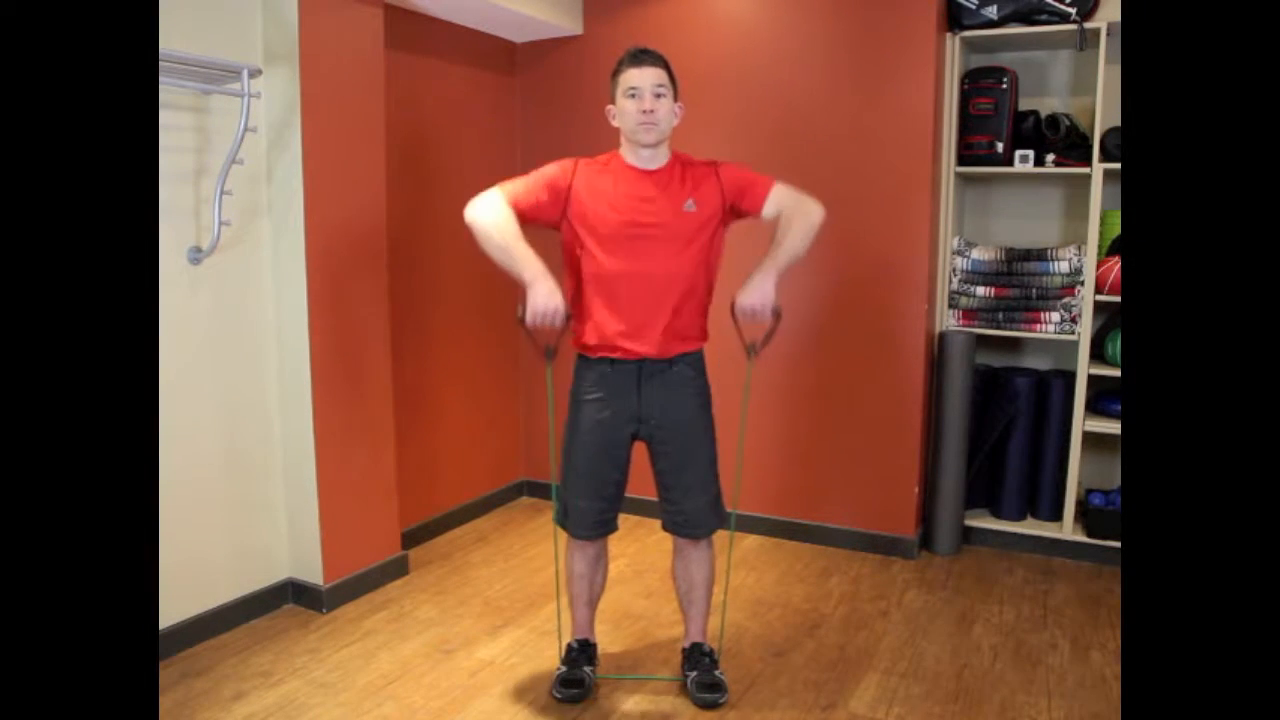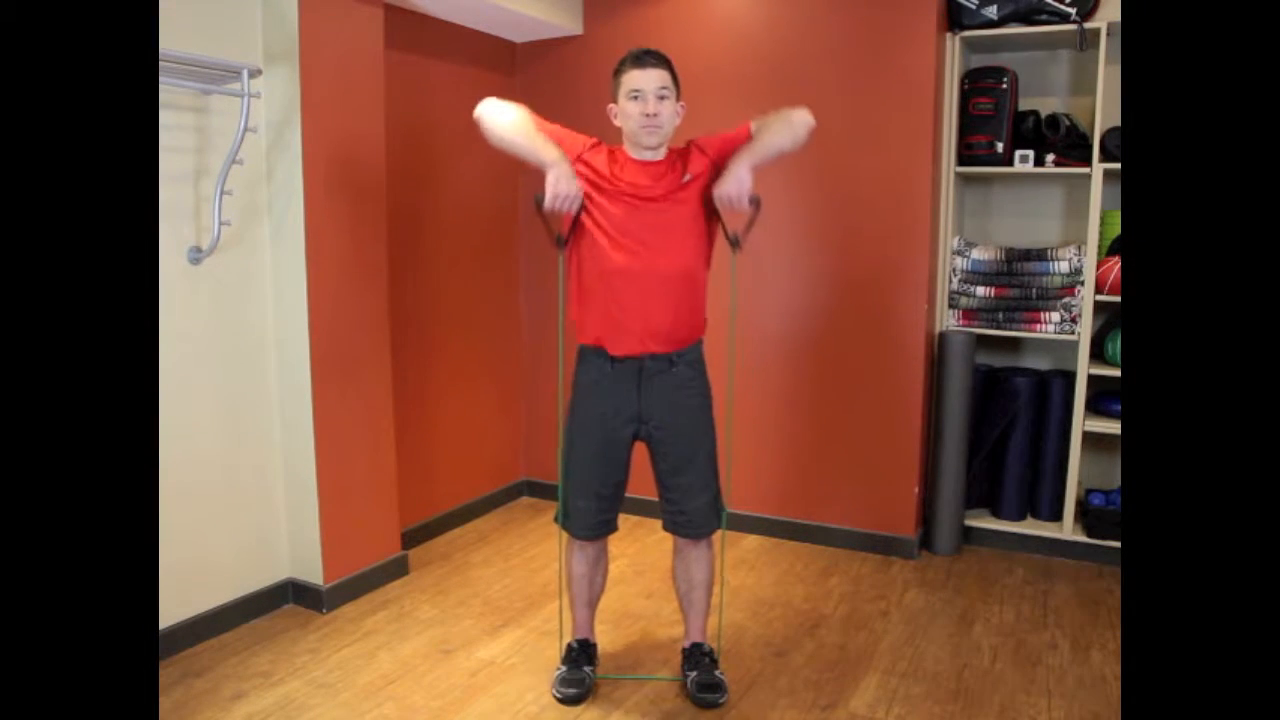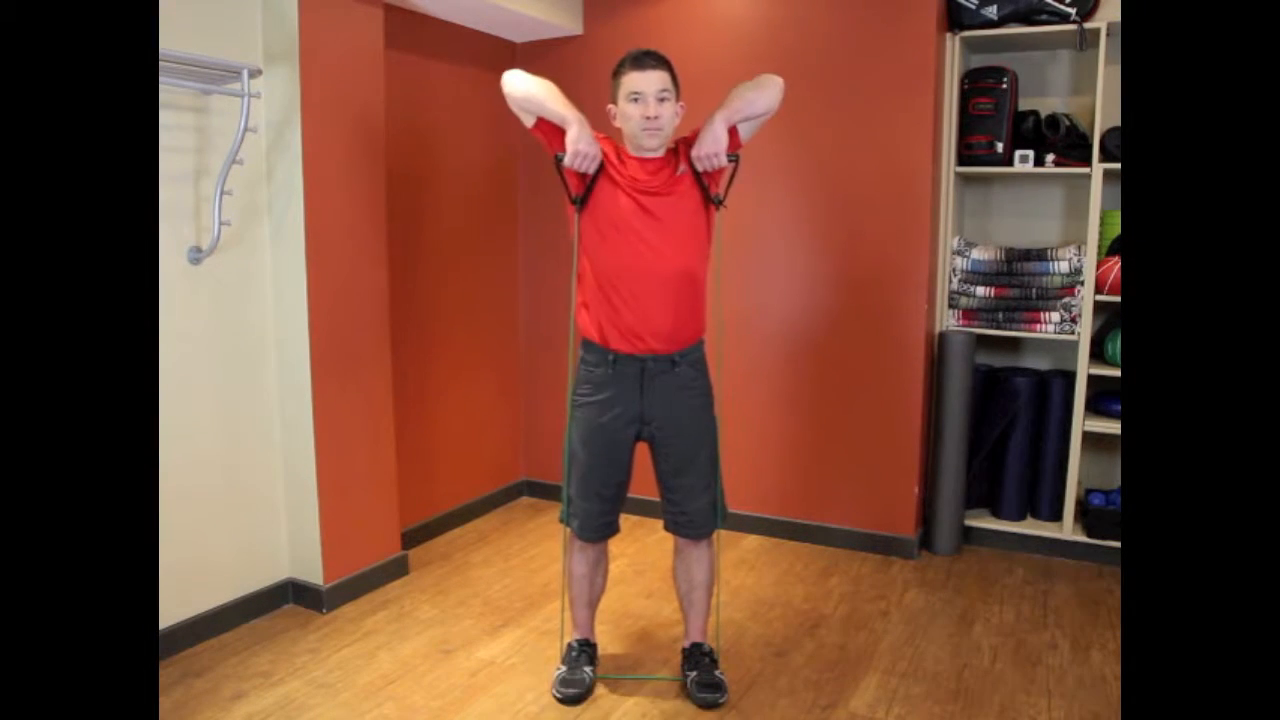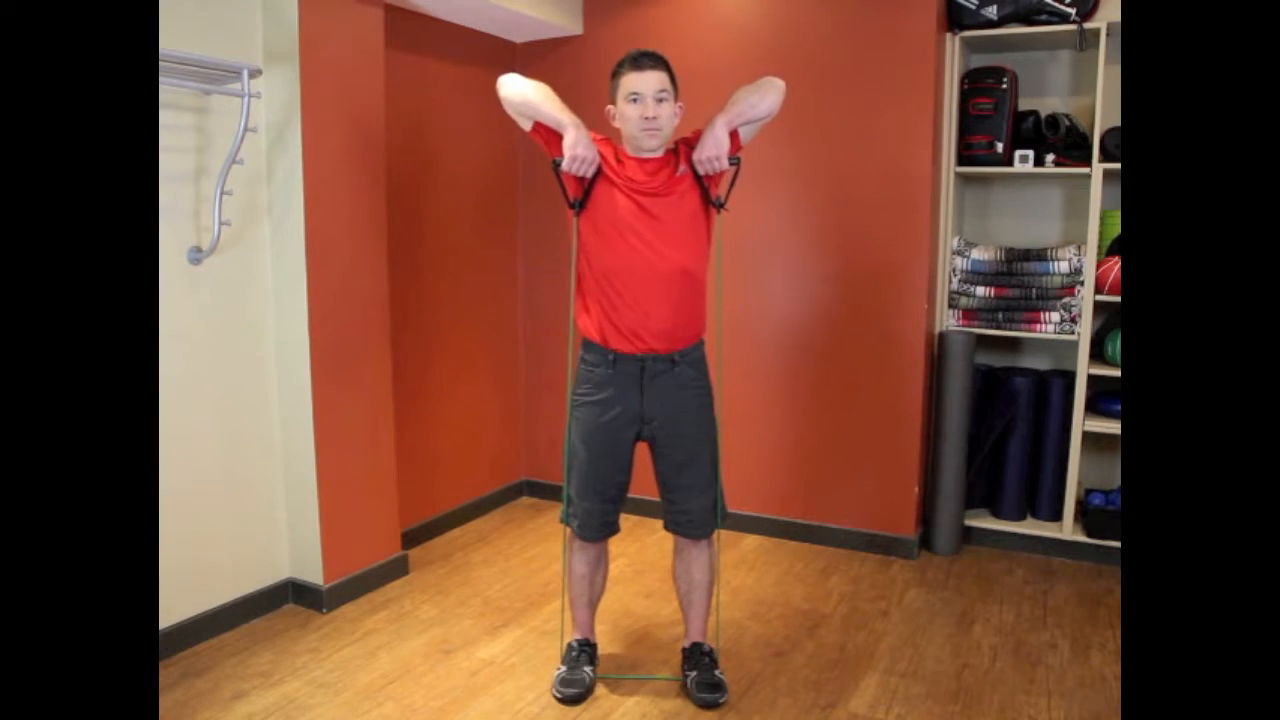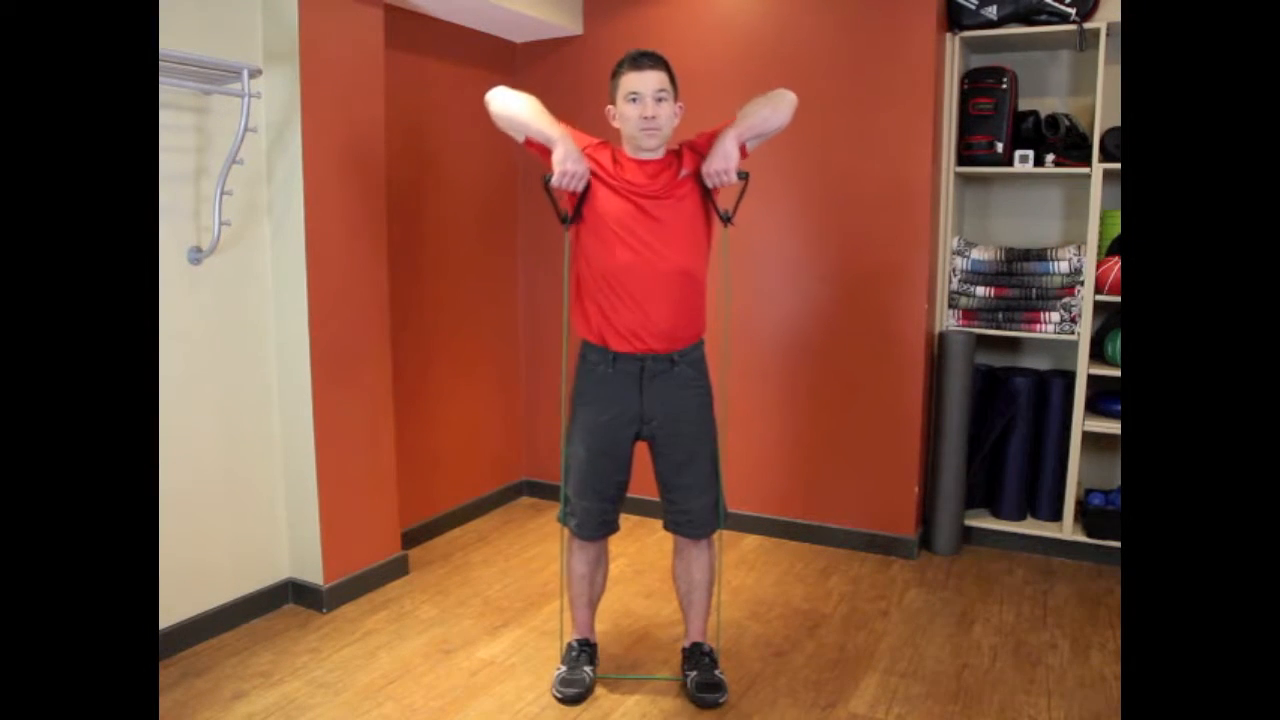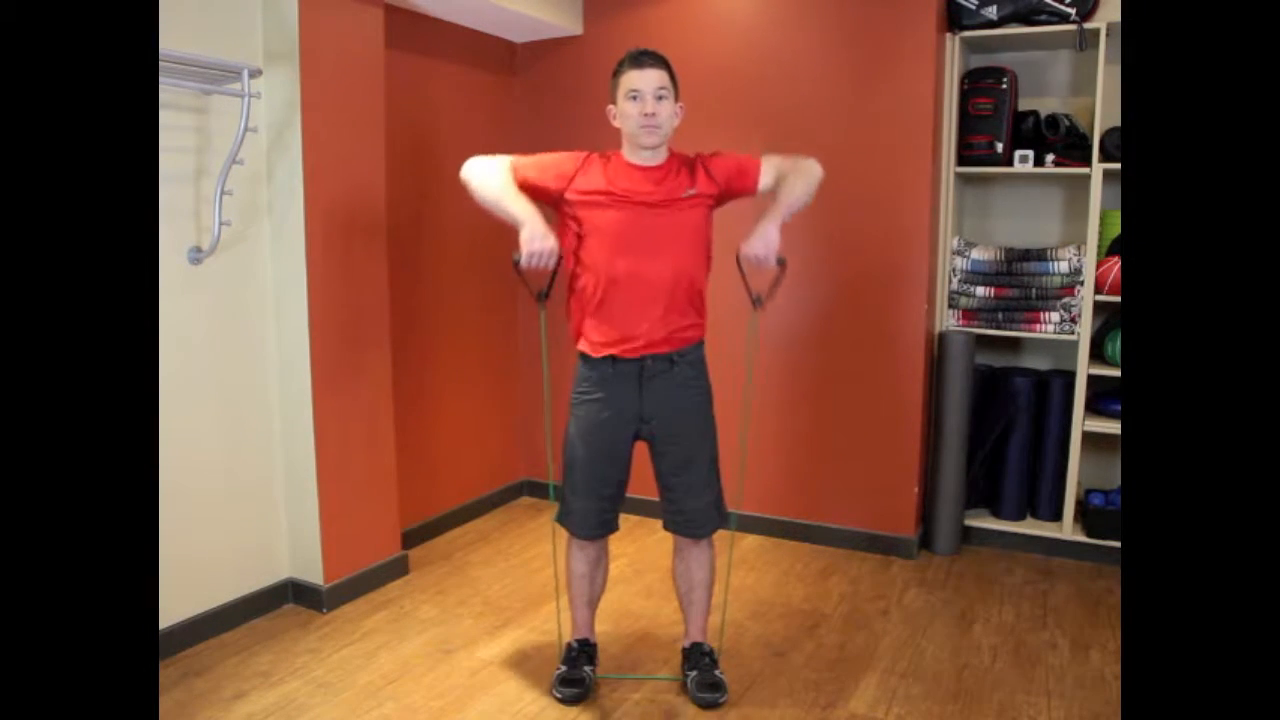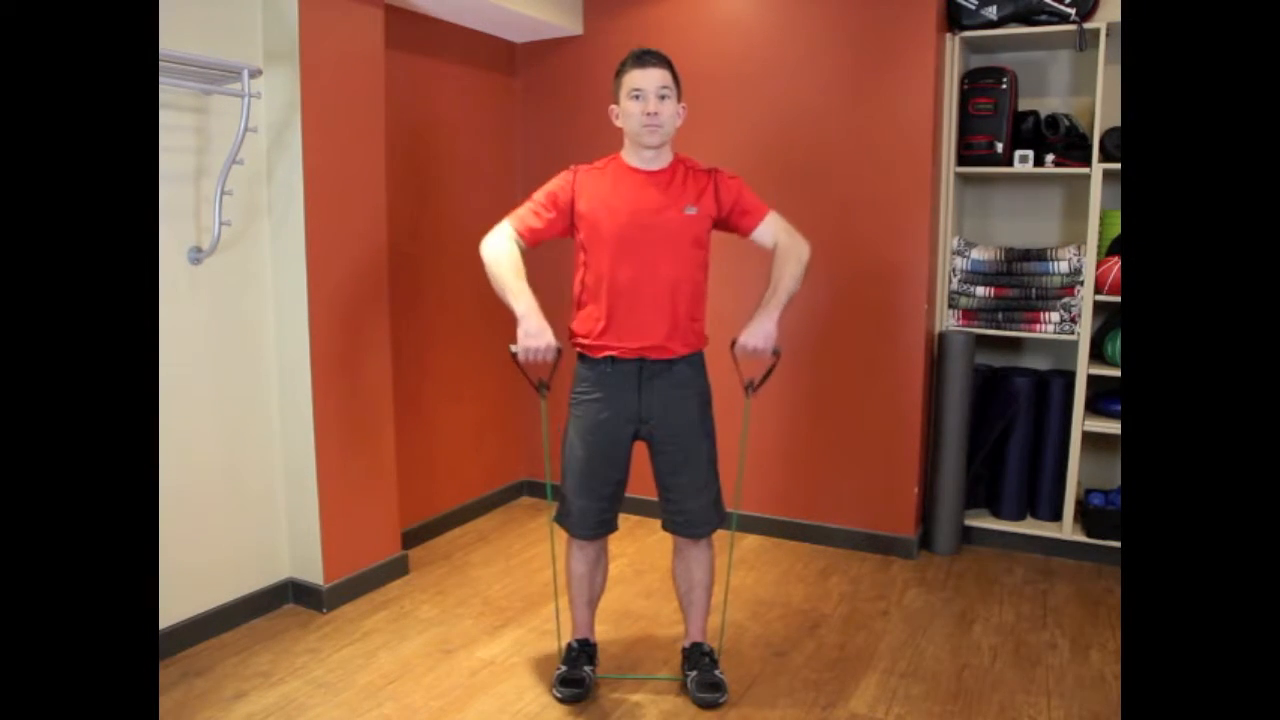
dt=0.3s
person 1, frame 1
left shoulder: (711, 183)
right shoulder: (574, 180)
left elbow: (806, 210)
right elbow: (483, 209)
left wrist: (768, 271)
right wrist: (534, 275)
left hip: (679, 375)
right hip: (599, 376)
left knee: (694, 523)
right knee: (585, 523)
left ankle: (696, 650)
right ankle: (580, 646)
person 1, frame 2
left shoulder: (704, 164)
right shoulder: (582, 162)
left elbow: (798, 122)
right elbow: (492, 113)
left wrist: (743, 162)
right wrist: (551, 164)
left hip: (679, 373)
right hip: (601, 373)
left knee: (694, 522)
right knee: (586, 522)
left ankle: (696, 649)
right ankle: (581, 645)
person 1, frame 3
left shoulder: (698, 161)
right shoulder: (589, 160)
left elbow: (771, 88)
right elbow: (515, 84)
left wrist: (716, 126)
right wrist: (574, 124)
left hip: (681, 371)
right hip: (604, 371)
left knee: (695, 523)
right knee: (588, 522)
left ankle: (696, 650)
right ankle: (581, 646)
person 1, frame 4
left shoulder: (698, 162)
right shoulder: (590, 162)
left elbow: (772, 90)
right elbow: (511, 87)
left wrist: (718, 128)
right wrist: (571, 129)
left hip: (682, 371)
right hip: (604, 371)
left knee: (695, 523)
right knee: (588, 522)
left ankle: (697, 649)
right ankle: (581, 645)
person 1, frame 5
left shoulder: (699, 162)
right shoulder: (588, 163)
left elbow: (782, 103)
right elbow: (502, 102)
left wrist: (730, 139)
right wrist: (559, 143)
left hip: (681, 371)
right hip: (603, 371)
left knee: (695, 522)
right knee: (588, 520)
left ankle: (697, 649)
right ankle: (582, 646)
person 1, frame 6
left shoulder: (708, 175)
right shoulder: (577, 175)
left elbow: (805, 171)
right elbow: (477, 171)
left wrist: (772, 223)
right wrist: (527, 221)
left hip: (680, 373)
right hip: (601, 376)
left knee: (694, 522)
right knee: (586, 522)
left ankle: (697, 649)
right ankle: (581, 645)
person 1, frame 7
left shoulder: (711, 186)
right shoulder: (579, 184)
left elbow: (791, 244)
right elbow: (498, 244)
left wrist: (766, 316)
right wrist: (528, 317)
left hip: (680, 376)
right hip: (599, 377)
left knee: (694, 523)
right knee: (585, 524)
left ankle: (697, 649)
right ankle: (581, 646)
